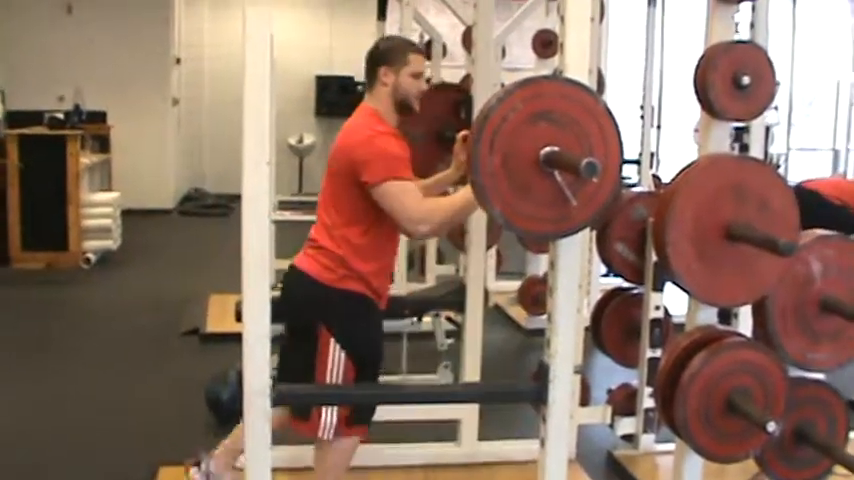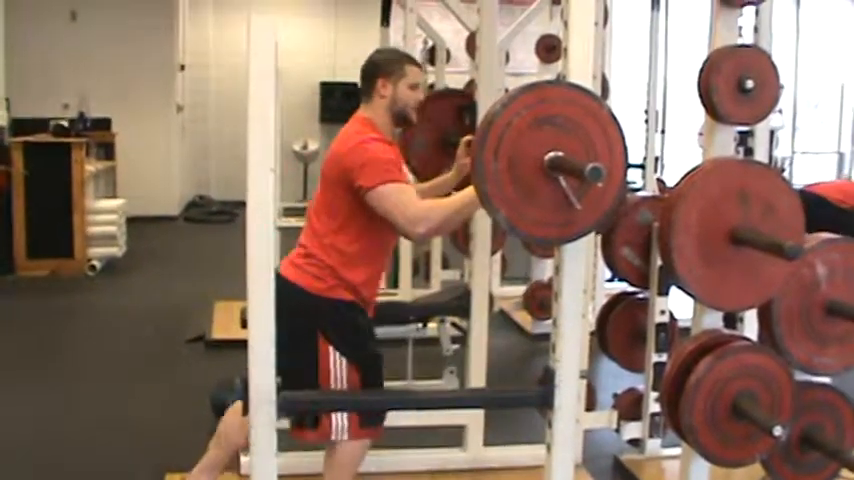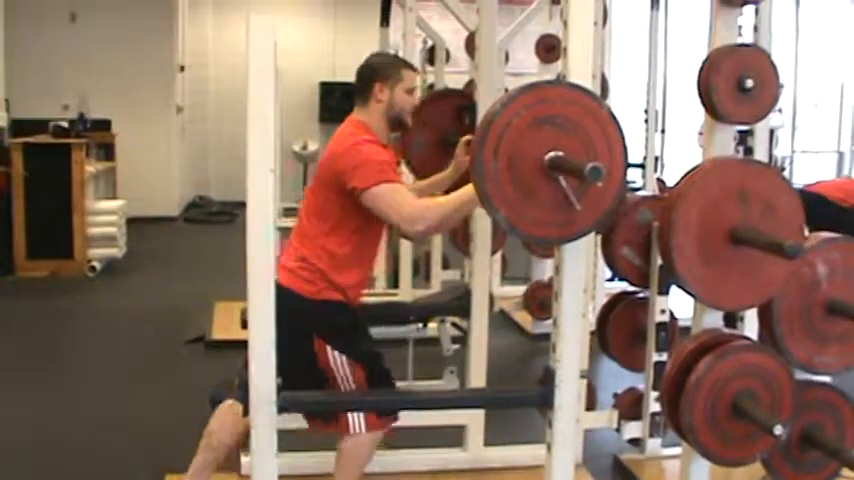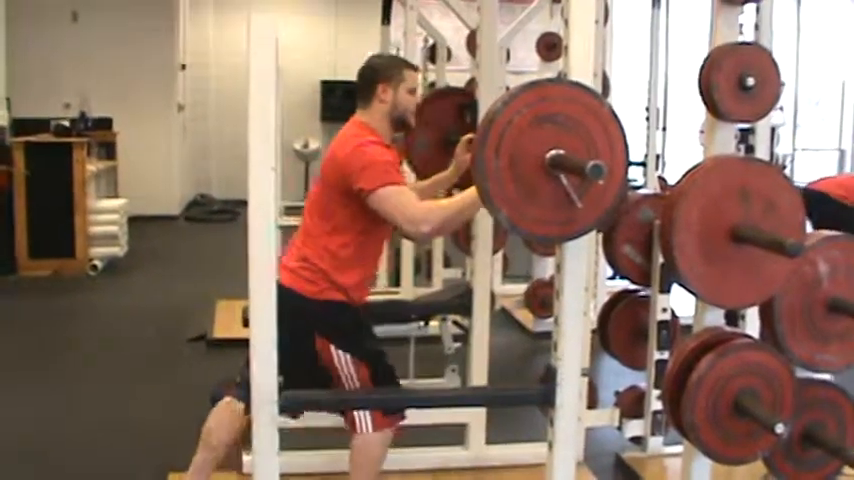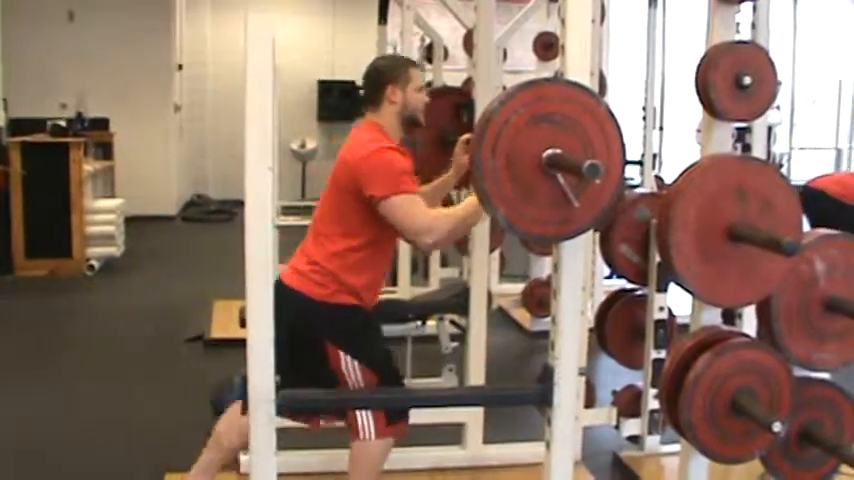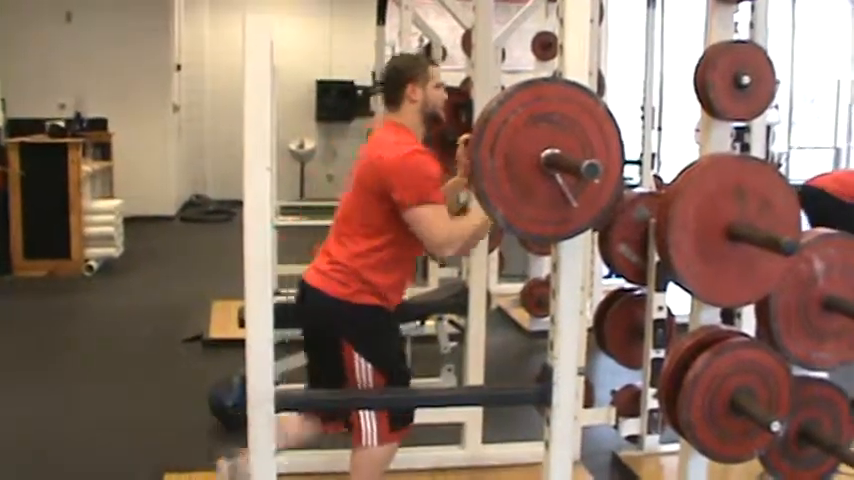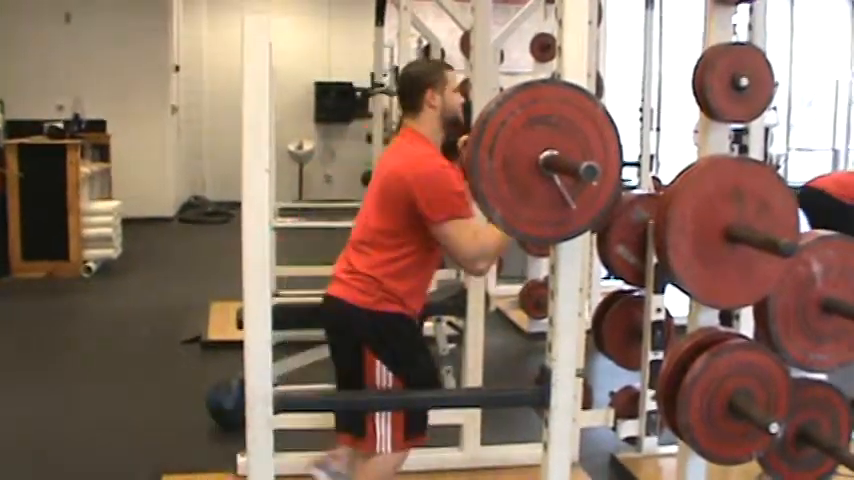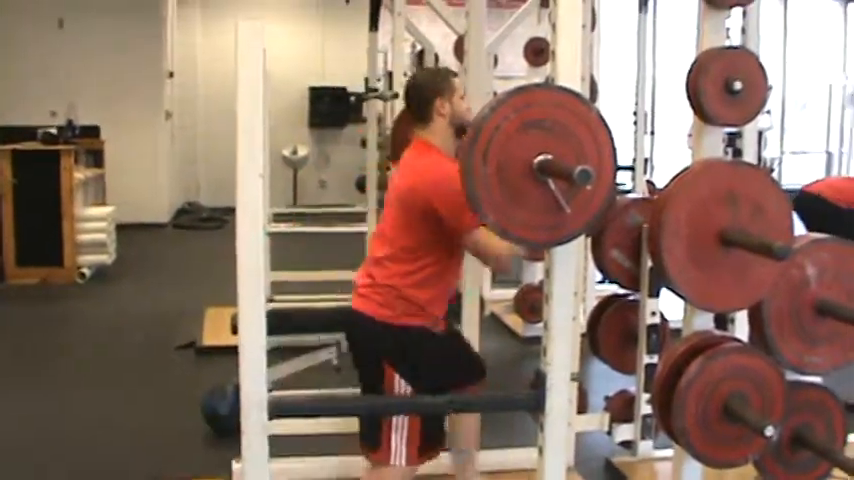
dt=0.1s
person 1, frame 1
left shoulder: (372, 130)
right shoulder: (376, 141)
left elbow: (400, 200)
right elbow: (420, 222)
left wrist: (454, 172)
left hip: (323, 283)
right hip: (335, 292)
right knee: (345, 415)
person 1, frame 2
left shoulder: (366, 140)
right shoulder: (369, 149)
left elbow: (405, 202)
right elbow: (417, 223)
left wrist: (456, 176)
left hip: (302, 290)
right hip: (325, 301)
right knee: (357, 419)
person 1, frame 3
left shoulder: (360, 142)
right shoulder: (362, 151)
left elbow: (401, 201)
right elbow: (414, 222)
left wrist: (453, 174)
left hip: (295, 292)
right hip: (316, 302)
left knee: (251, 398)
right knee: (371, 414)
person 1, frame 4
left shoulder: (363, 143)
right shoulder: (368, 153)
left elbow: (407, 203)
right elbow: (421, 222)
left wrist: (454, 173)
left hip: (295, 290)
right hip: (319, 302)
left knee: (249, 396)
right knee: (379, 411)
person 1, frame 5
left shoulder: (371, 144)
right shoulder: (381, 157)
left elbow: (410, 208)
right elbow: (427, 232)
left wrist: (454, 176)
left hip: (301, 292)
right hip: (329, 305)
right knee: (382, 417)
person 1, frame 6
left shoulder: (391, 142)
right shoulder: (407, 158)
left elbow: (423, 213)
right elbow: (445, 243)
left wrist: (463, 178)
left hip: (326, 291)
right hip: (348, 305)
left knee: (333, 407)
right knee: (387, 423)
person 1, frame 7
left shoulder: (409, 149)
right shoulder: (429, 169)
left elbow: (456, 219)
right elbow: (475, 257)
left hip: (358, 299)
right hip: (372, 311)
left knee: (424, 389)
right knee: (393, 432)
person 1, frame 8
left shoulder: (424, 160)
right shoulder: (444, 177)
left elbow: (467, 226)
right elbow: (505, 255)
left hip: (409, 315)
right hip: (394, 325)
left knee: (467, 383)
